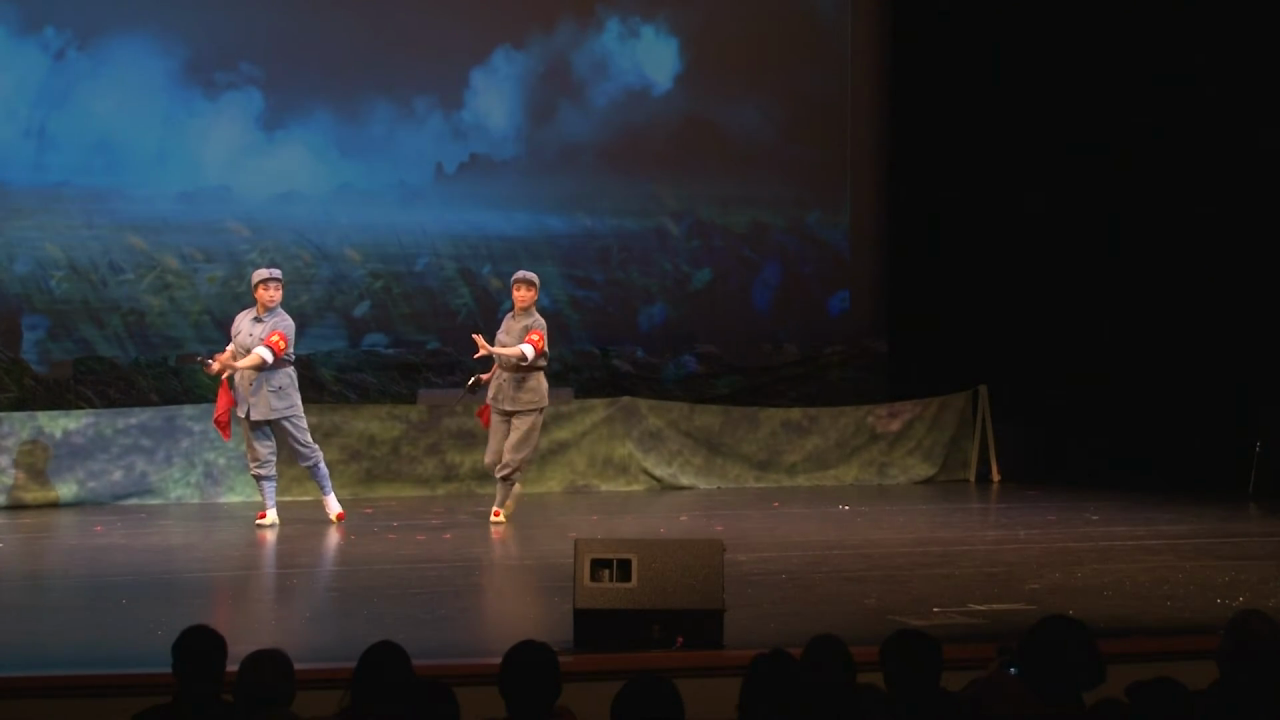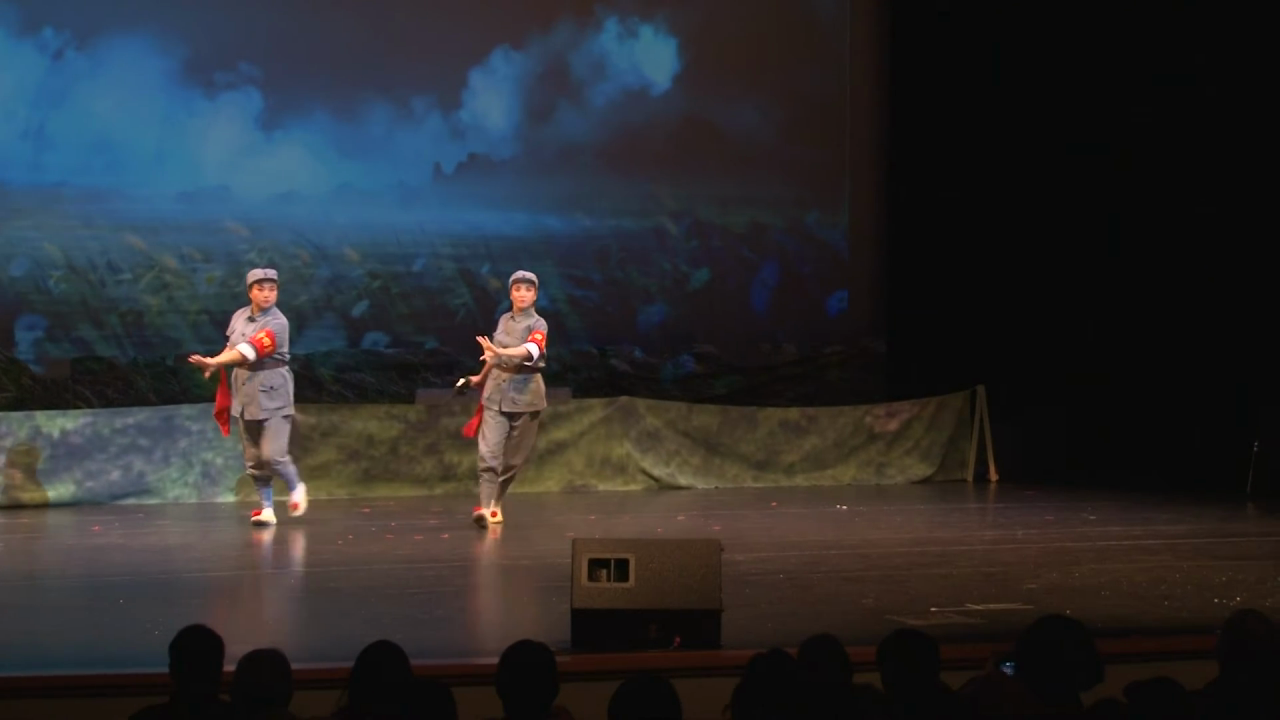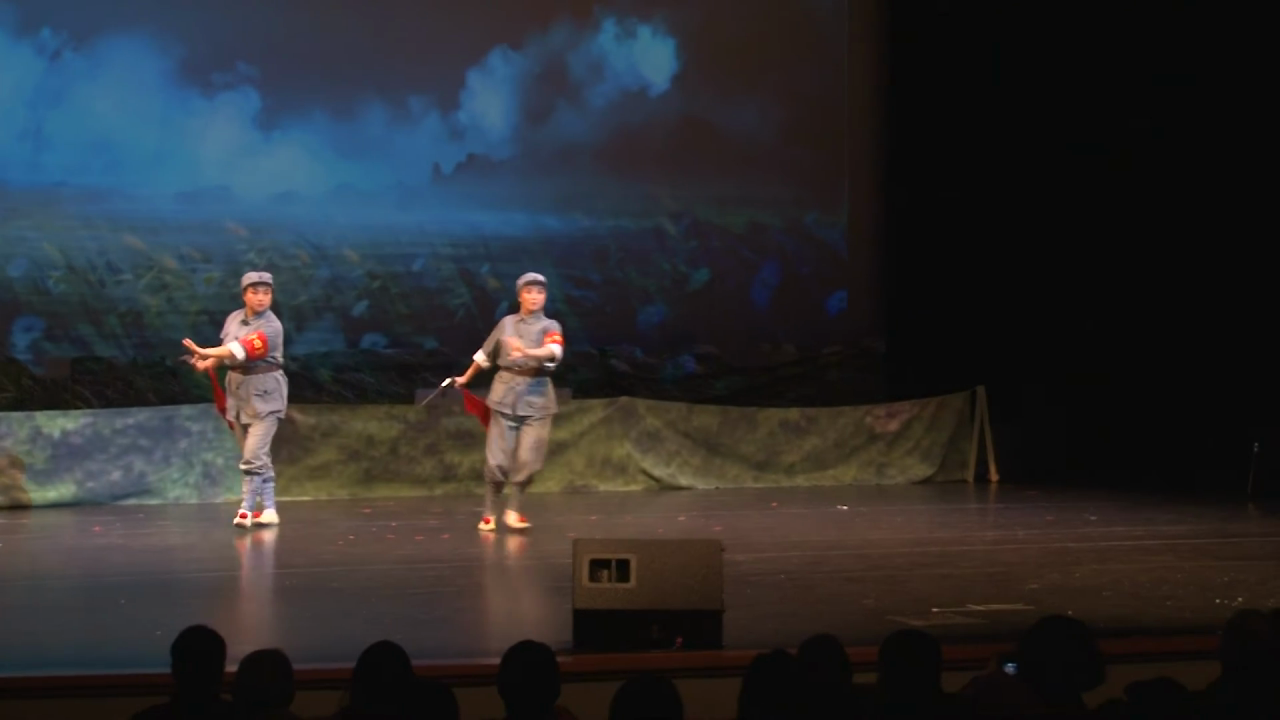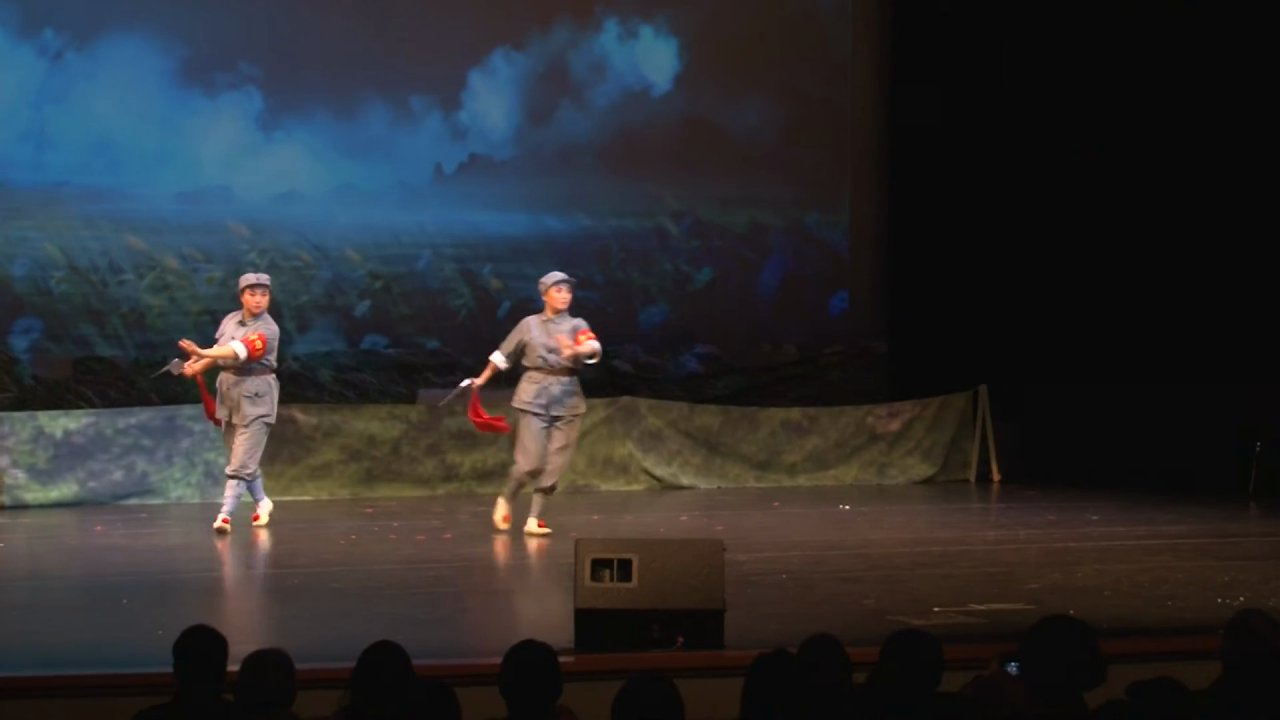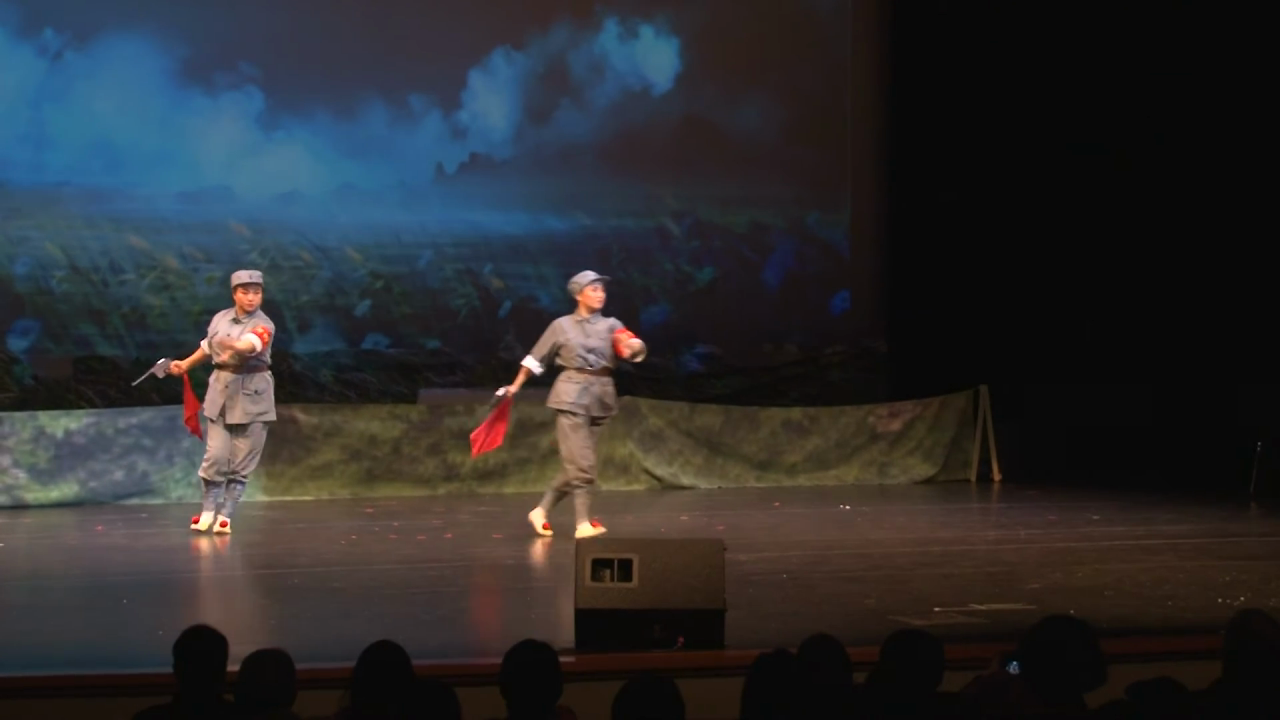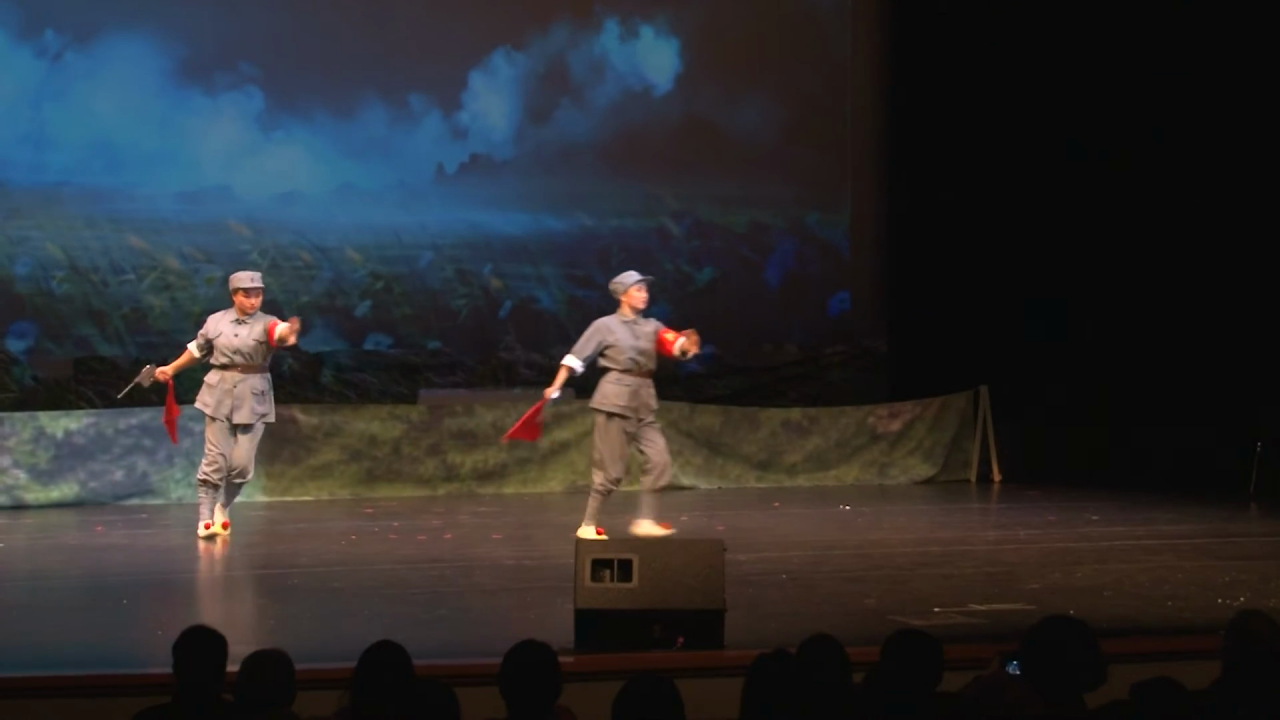
dt=0.2s
person 1, frame 1
left shoulder: (537, 324)
right shoulder: (508, 319)
left elbow: (526, 352)
left wrist: (492, 350)
right wrist: (491, 375)
left hip: (528, 392)
right hip: (502, 389)
left knee: (514, 455)
right knee: (493, 458)
left ankle: (499, 506)
right ankle: (512, 487)
person 1, frame 2
left shoulder: (538, 324)
right shoulder: (504, 320)
left elbow: (531, 351)
left wrist: (499, 351)
right wrist: (481, 377)
left hip: (526, 392)
right hip: (497, 390)
left knee: (514, 457)
right knee: (488, 452)
left ankle: (496, 504)
right ankle: (483, 506)
person 1, frame 3
left shoulder: (550, 327)
right shoulder: (506, 323)
left elbow: (554, 352)
right elbow: (486, 352)
left wrist: (526, 352)
right wrist: (466, 377)
left hip: (537, 396)
right hip: (506, 393)
left knee: (529, 462)
right knee: (497, 460)
left ankle: (513, 510)
right ankle: (489, 514)
person 1, frame 4
left shoulder: (577, 325)
right shoulder: (529, 324)
left elbow: (594, 348)
right elbow: (504, 353)
left wrist: (575, 350)
right wrist: (483, 379)
left hip: (567, 396)
right hip: (534, 393)
left knee: (555, 465)
right knee: (529, 462)
left ankle: (535, 519)
right ankle: (505, 501)
person 1, frame 5
left shoulder: (611, 325)
right shoulder: (561, 325)
left elbow: (635, 345)
right elbow: (537, 357)
left wrist: (632, 348)
right wrist: (516, 385)
left hip: (602, 395)
right hip: (571, 394)
left knee: (579, 466)
right knee: (581, 462)
left ankle: (541, 511)
right ankle: (582, 524)
person 1, frame 6
left shoulder: (652, 327)
right shoulder: (604, 325)
left elbow: (676, 343)
right elbow: (577, 357)
left wrist: (688, 345)
right wrist: (556, 386)
left hip: (644, 397)
right hip: (615, 396)
left knee: (659, 460)
right knee: (610, 466)
left ankle: (645, 520)
right ankle: (588, 525)
person 2, frame 1
left shoulder: (284, 324)
right shoulder: (241, 319)
left elbow: (266, 353)
right elbow: (234, 348)
left wrist: (236, 366)
right wrist: (217, 366)
left hip: (278, 390)
right hip: (248, 391)
left knee: (305, 447)
right knee: (260, 454)
left ankle: (329, 496)
right ankle: (270, 510)
person 2, frame 2
left shoulder: (278, 323)
right shoulder: (239, 317)
left elbow: (250, 350)
left wrist: (214, 362)
right wrist: (214, 362)
left hip: (272, 390)
right hip: (243, 389)
left knee: (273, 453)
right knee: (254, 455)
left ankle: (296, 489)
right ankle: (266, 508)
person 2, frame 3
left shoulder: (271, 327)
right shoulder: (233, 319)
left elbow: (241, 350)
left wrist: (204, 353)
right wrist: (208, 363)
left hip: (266, 393)
right hip: (239, 390)
left knee: (254, 455)
right knee: (253, 457)
left ankle: (246, 509)
right ankle: (269, 510)
person 2, frame 4
left shoulder: (268, 330)
right shoulder: (230, 320)
left elbow: (239, 351)
left wrist: (202, 353)
right wrist: (198, 367)
left hip: (256, 396)
right hip: (229, 392)
left knee: (241, 462)
right knee: (243, 459)
left ankle: (225, 515)
right ankle: (263, 502)
person 2, frame 5
left shoulder: (264, 325)
right shoulder: (220, 319)
left elbow: (252, 343)
right elbow: (208, 346)
left wrist: (236, 347)
right wrist: (186, 364)
left hip: (253, 395)
right hip: (222, 390)
left knee: (241, 462)
right knee: (215, 457)
left ankle: (225, 516)
right ankle: (208, 511)
person 2, frame 6
left shoulder: (267, 323)
right shoulder: (216, 321)
left elbow: (280, 332)
right elbow: (197, 349)
left wrist: (288, 333)
right wrist: (171, 369)
left hip: (253, 396)
right hip: (220, 392)
left knee: (241, 463)
right knee: (215, 459)
left ankle: (223, 508)
right ankle: (205, 519)
